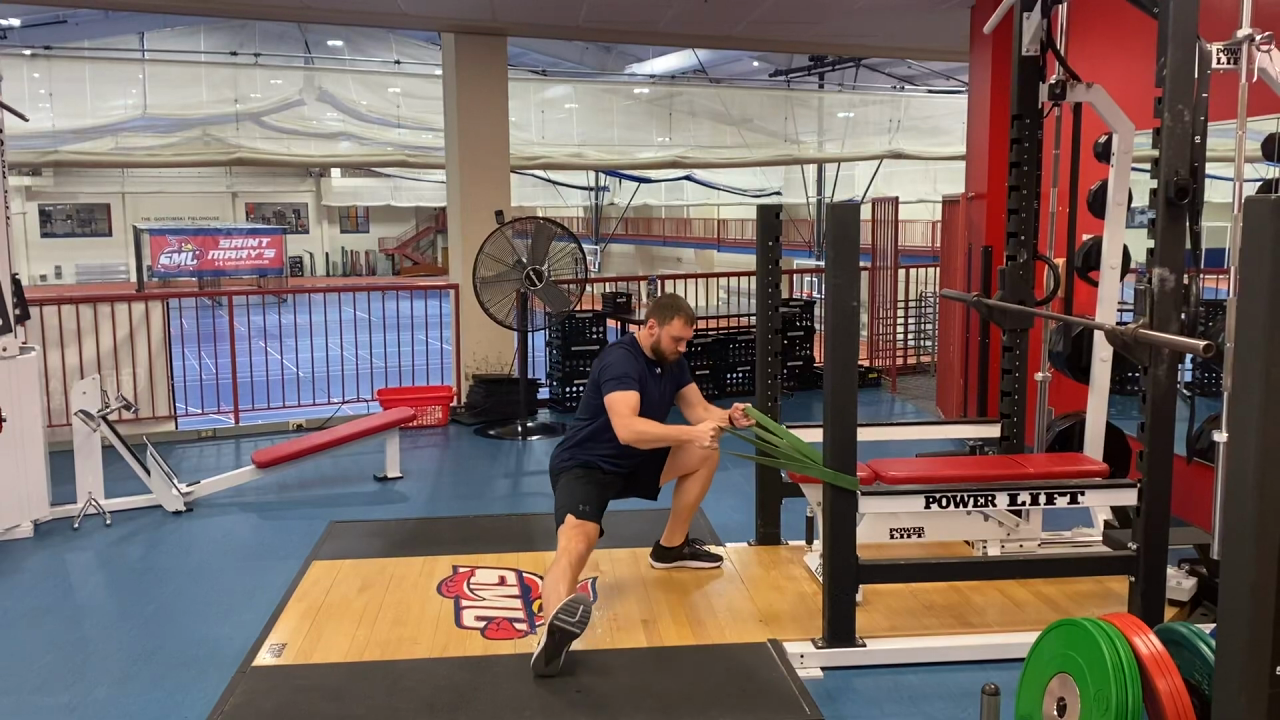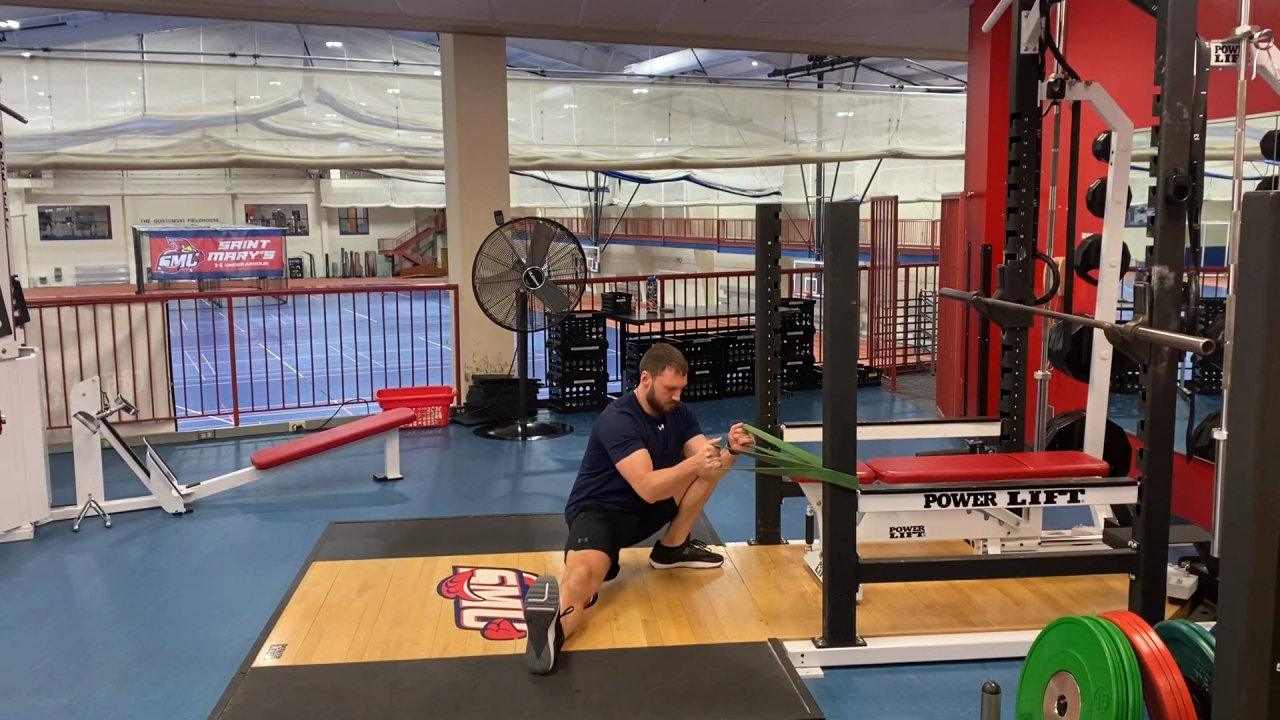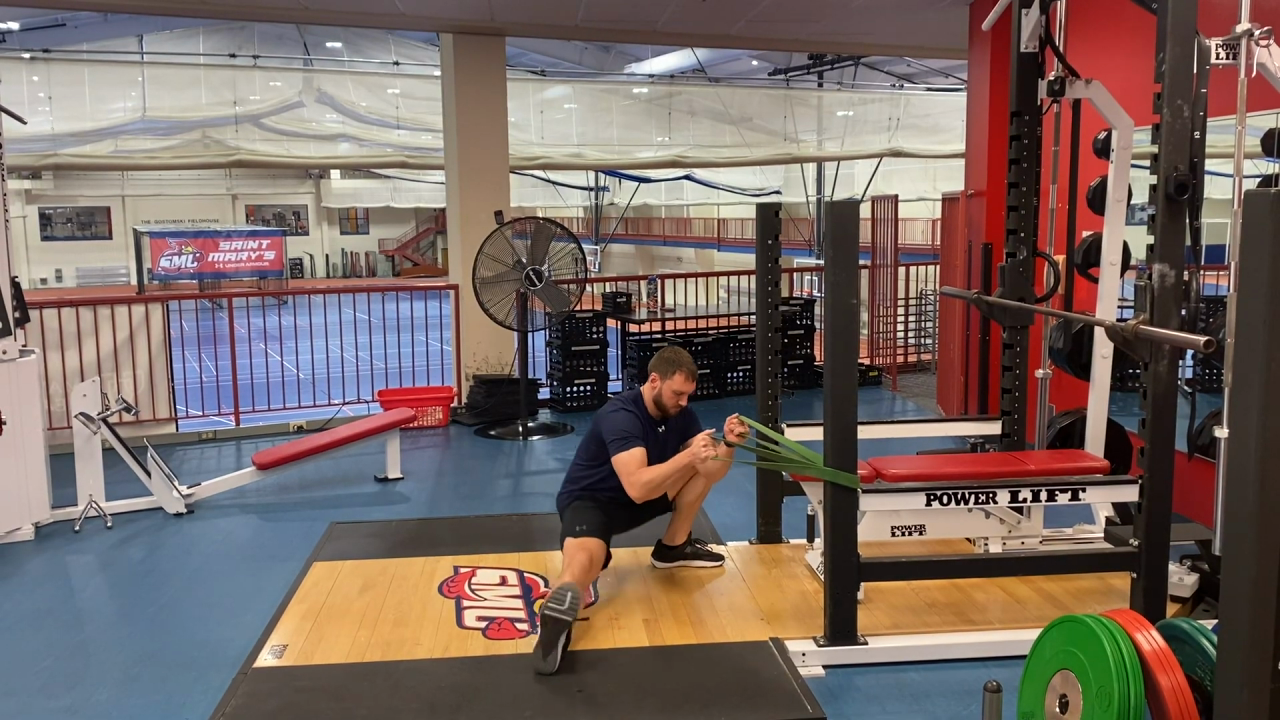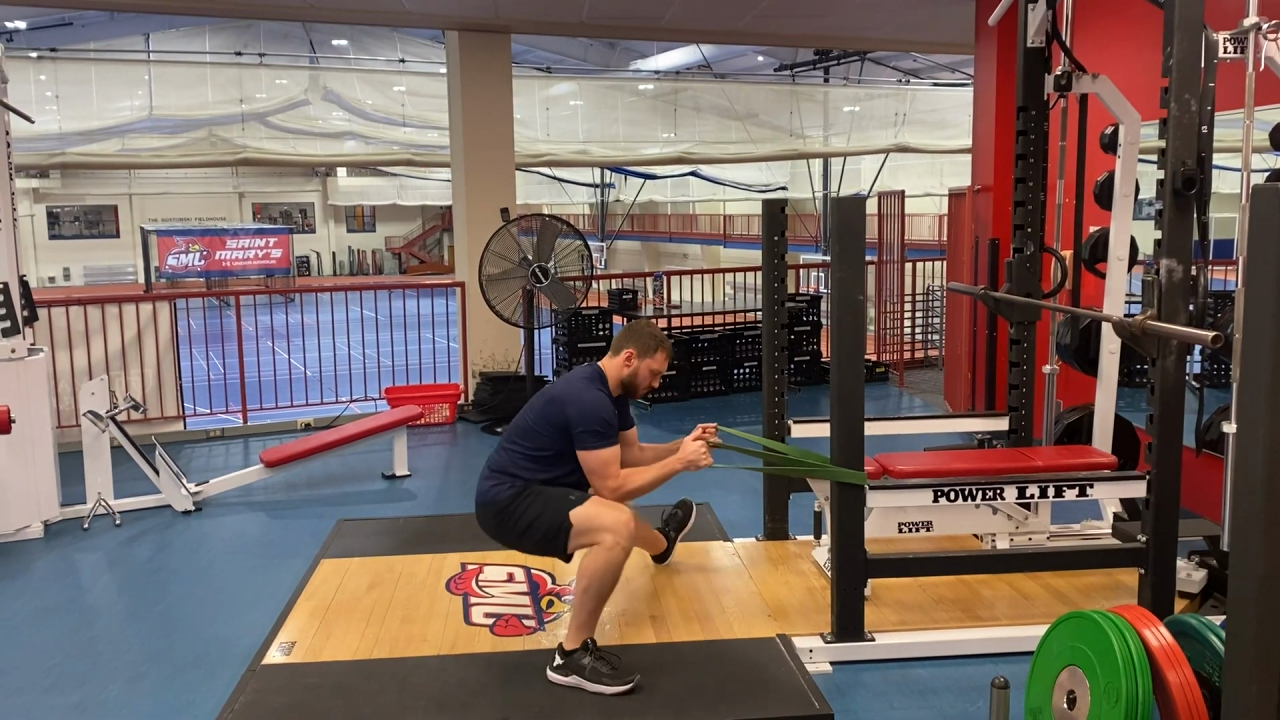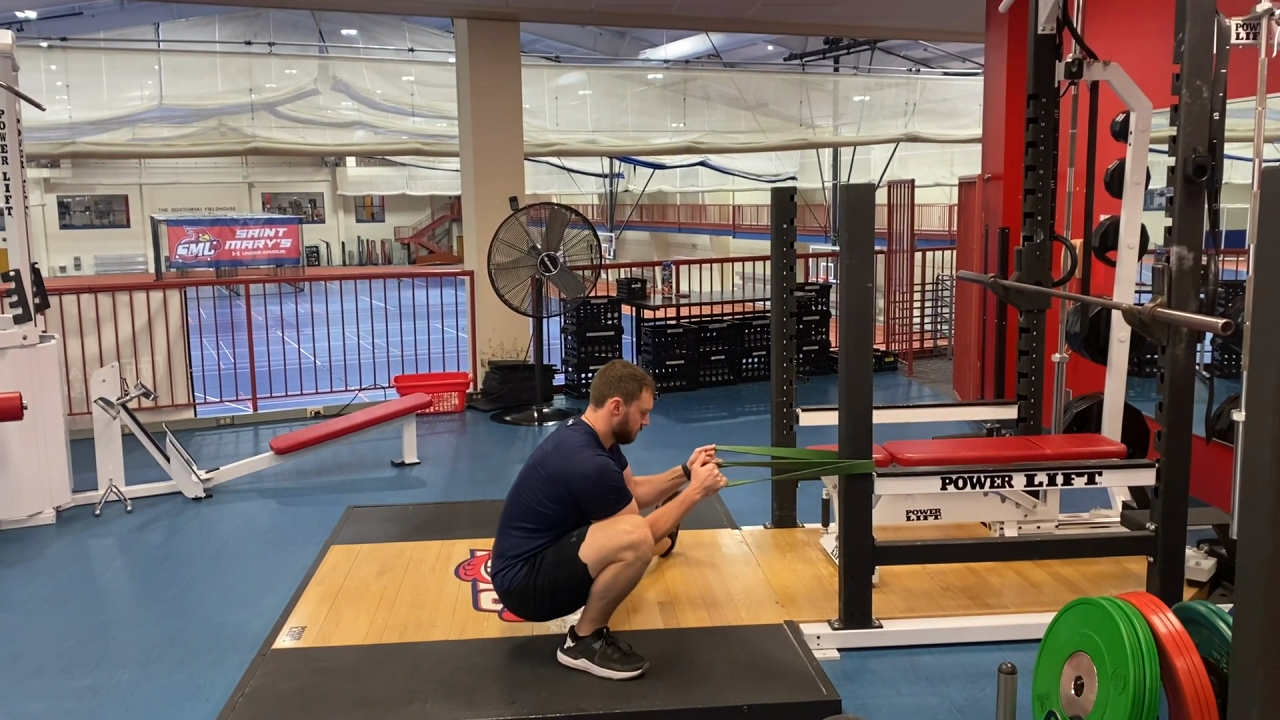
dt=1s
person 1, frame 1
left shoulder: (672, 361)
right shoulder: (620, 360)
left elbow: (698, 409)
right elbow: (627, 429)
left wrist: (728, 418)
right wrist: (691, 432)
left hip: (631, 462)
right hip: (584, 467)
left knee: (706, 455)
right knee: (575, 546)
left ankle: (671, 546)
right ankle: (554, 628)
person 1, frame 2
left shoulder: (679, 414)
right shoulder: (618, 421)
left elbow: (707, 467)
right elbow: (647, 487)
left wrist: (729, 451)
right wrist: (694, 463)
left hip: (645, 509)
right hip: (599, 512)
left knee: (710, 469)
right knee: (583, 575)
left ankle: (672, 548)
person 1, frame 3
left shoulder: (679, 413)
right shoulder: (620, 415)
left elbow: (709, 470)
right elbow: (637, 487)
left wrist: (727, 445)
right wrist: (688, 456)
left hip: (634, 496)
right hip: (587, 499)
left knee: (705, 466)
right knee: (582, 561)
left ankle: (673, 546)
right ankle: (554, 625)
person 1, frame 4
left shoulder: (607, 391)
right shoulder: (588, 399)
left elbow: (631, 456)
right elbow: (610, 487)
left wrist: (683, 446)
right wrist: (679, 463)
left hip: (530, 489)
right hip: (507, 504)
left knee: (616, 511)
right knee: (618, 527)
left ankle: (660, 543)
right ankle: (573, 654)
person 1, frame 5
left shoulder: (589, 435)
right shoulder: (588, 464)
left elbow: (632, 491)
right elbow: (638, 533)
left wrist: (685, 473)
right wrist: (695, 491)
left hip: (542, 552)
right hip: (524, 581)
right knee: (635, 538)
left ankle: (663, 543)
right ankle: (585, 640)
